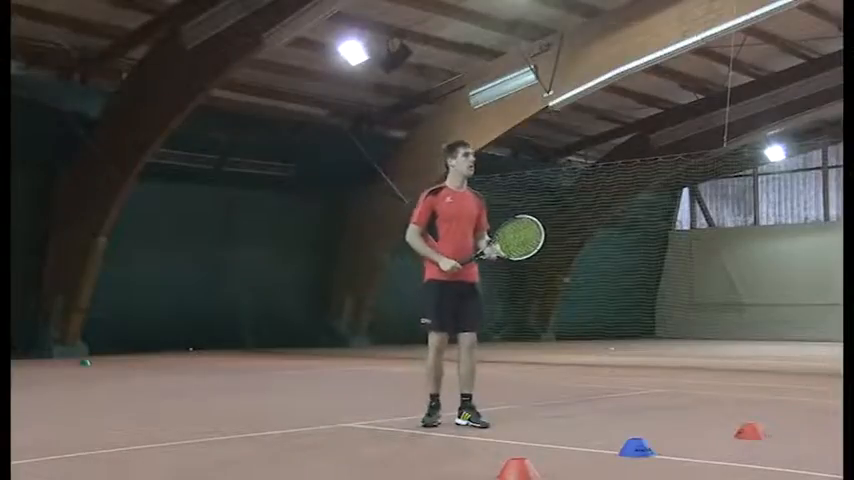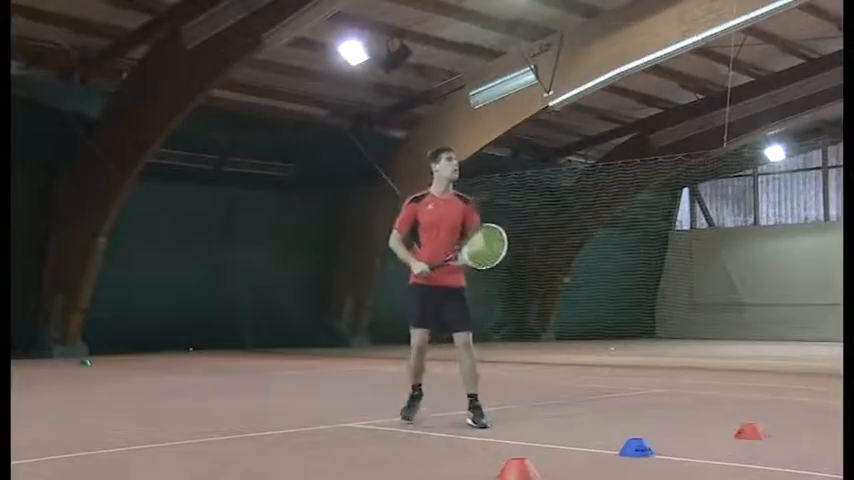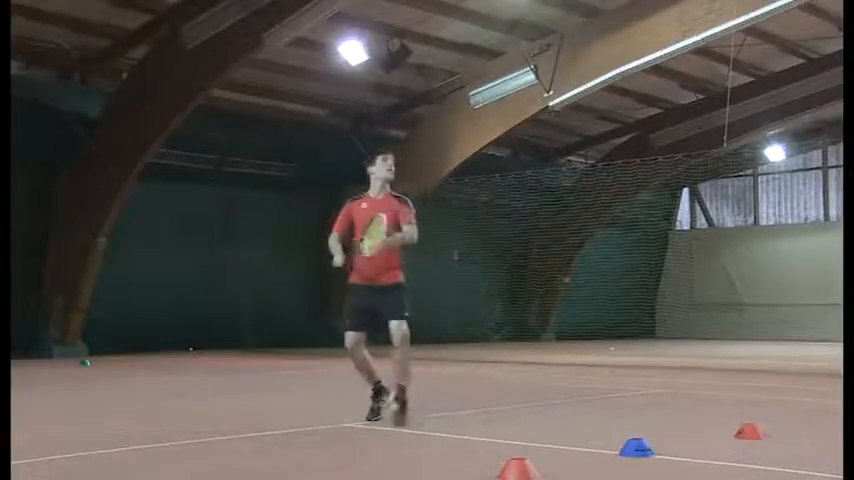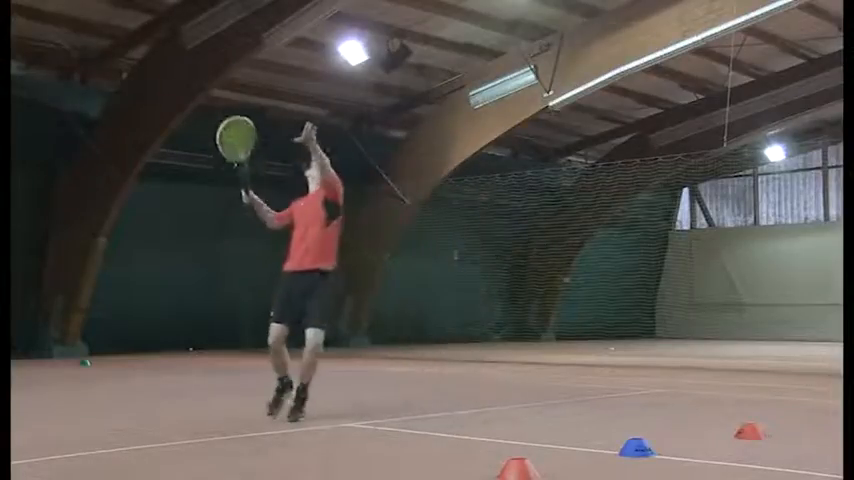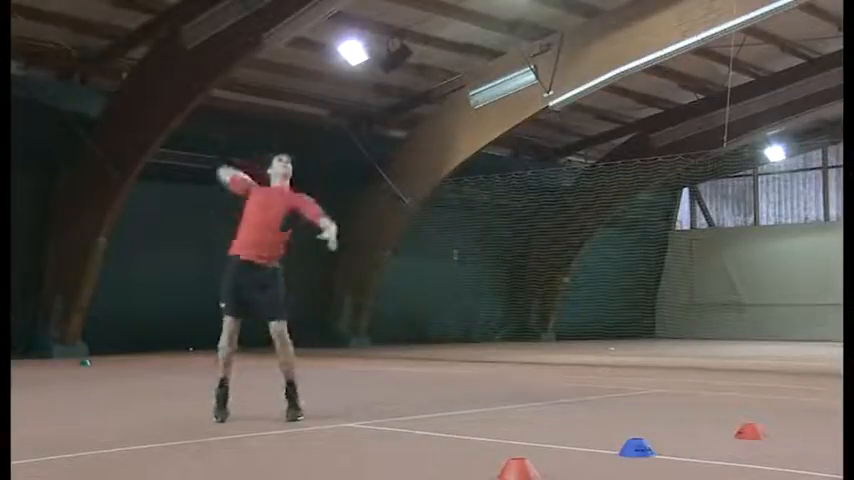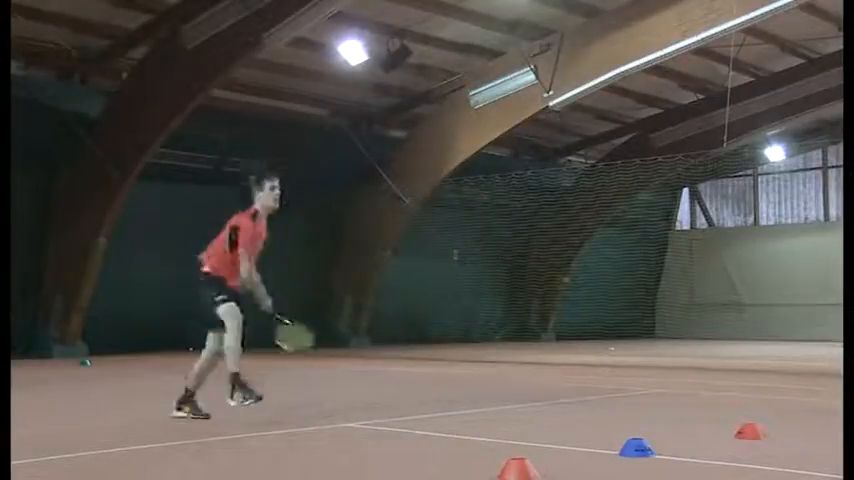
dt=0.4s
person 1, frame 1
left shoulder: (476, 199)
right shoulder: (433, 196)
right elbow: (412, 236)
left wrist: (488, 248)
right wrist: (441, 260)
left hip: (468, 281)
right hip: (439, 280)
left knee: (468, 343)
right knee: (437, 343)
left ankle: (466, 408)
right ankle: (433, 405)
person 1, frame 2
left shoulder: (465, 204)
right shoulder: (416, 203)
right elbow: (395, 239)
right wrist: (412, 262)
left hip: (452, 285)
right hip: (422, 284)
left knee: (464, 343)
right knee: (419, 342)
left ankle: (474, 407)
right ankle: (415, 394)
person 1, frame 3
left shoulder: (401, 203)
right shoulder: (354, 205)
left elbow: (411, 235)
right elbow: (335, 237)
left wrist: (384, 241)
right wrist: (338, 253)
left hip: (391, 284)
right hip: (360, 284)
left knee: (400, 336)
right knee: (353, 344)
left ankle: (401, 398)
right ankle: (379, 391)
person 1, frame 4
left shoulder: (331, 193)
right shoulder: (298, 205)
left elbow: (326, 168)
right elbow: (273, 221)
left wrist: (312, 143)
right wrist: (255, 202)
left hip: (320, 276)
right hip: (291, 276)
left knee: (314, 341)
right knee: (275, 338)
left ankle: (301, 395)
right ankle: (283, 384)
person 1, frame 5
left shoulder: (299, 200)
right shoulder: (255, 192)
left elbow: (324, 222)
right elbow: (224, 175)
left wrist: (330, 231)
left hip: (268, 271)
right hip: (241, 265)
left knee: (280, 334)
right knee: (230, 333)
left ankle: (291, 394)
right ankle: (222, 392)
person 1, frame 6
left shoulder: (260, 223)
right shoulder: (248, 224)
right elbow: (247, 271)
right wrist: (264, 298)
left hip: (228, 284)
right hip: (214, 279)
left knee: (216, 346)
right knee: (234, 319)
left ankle: (186, 401)
right ankle: (238, 387)
